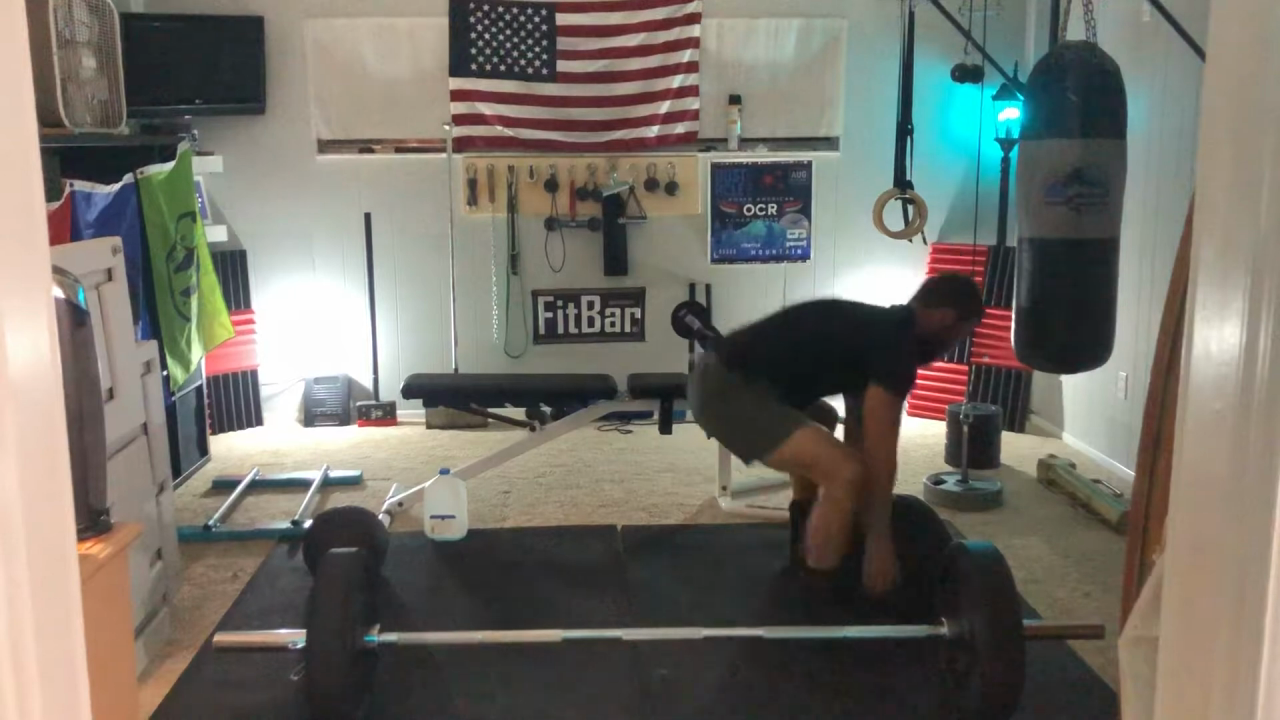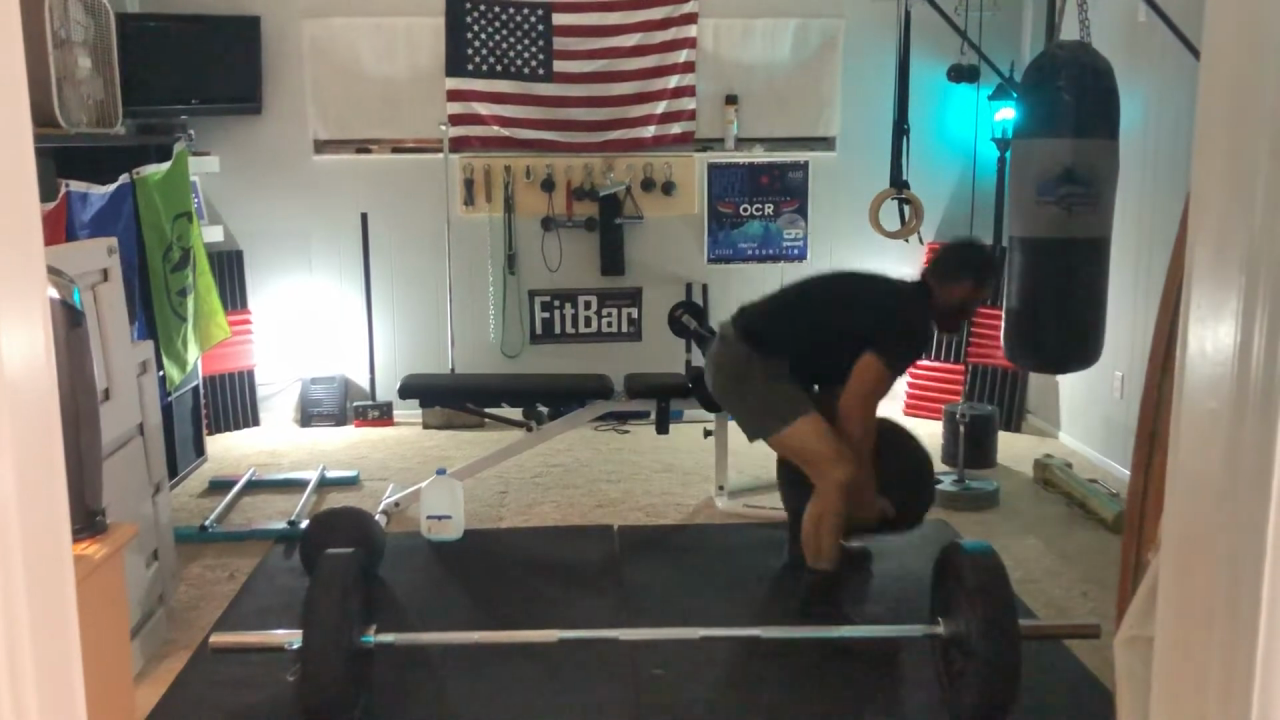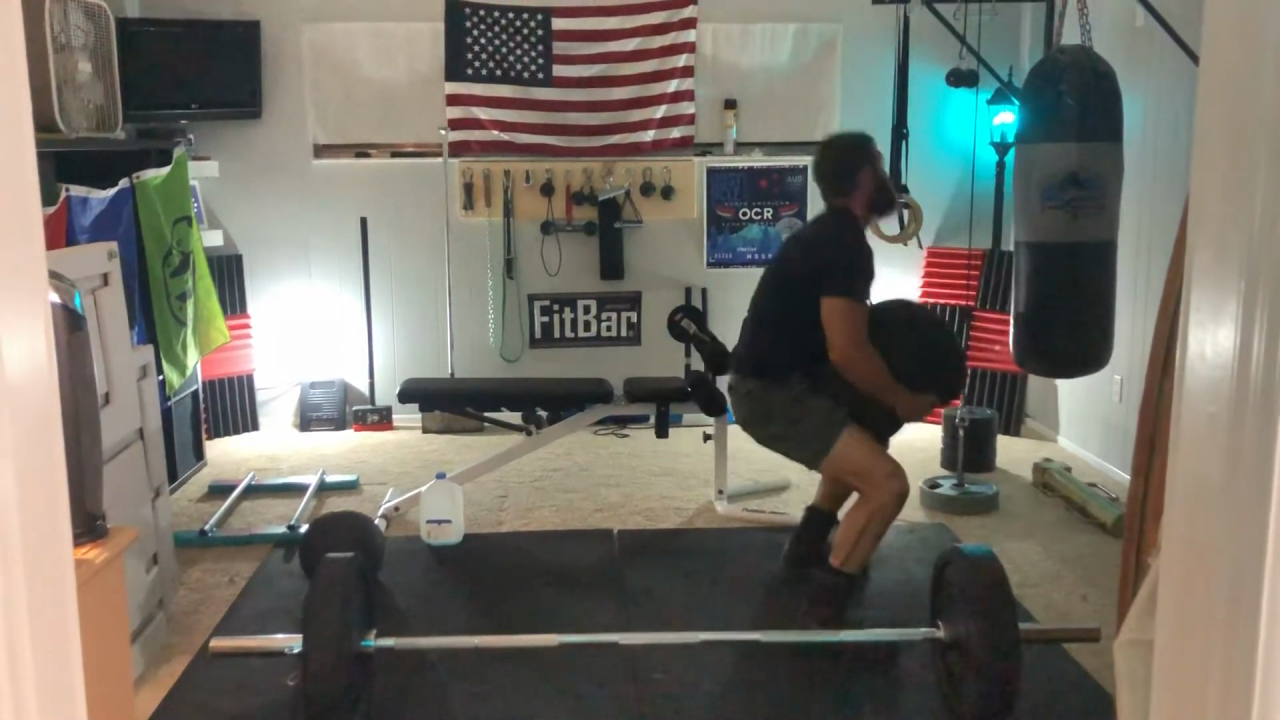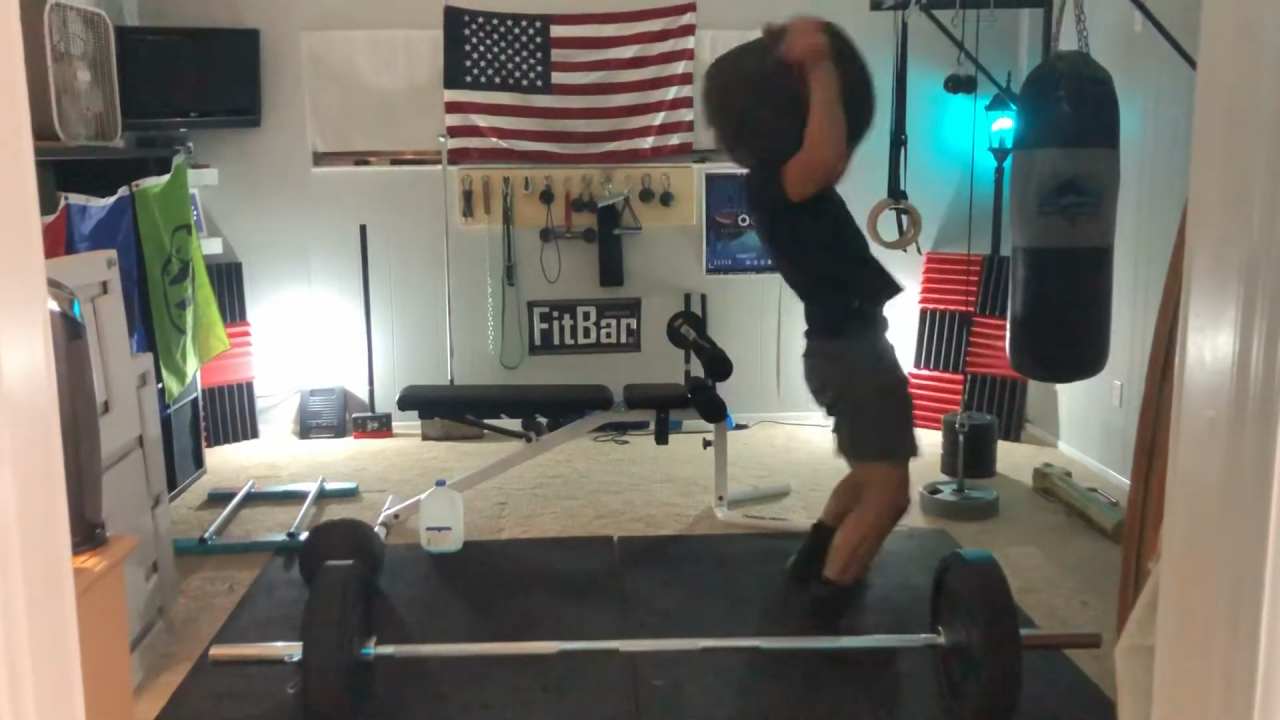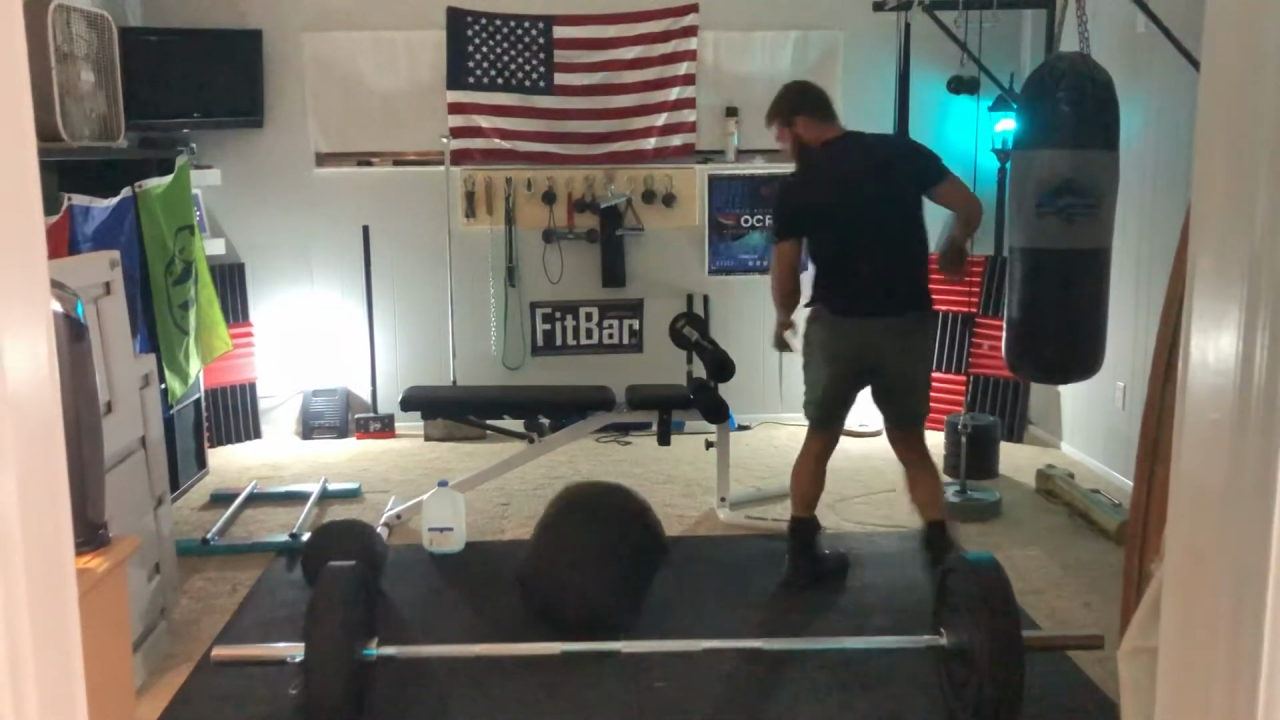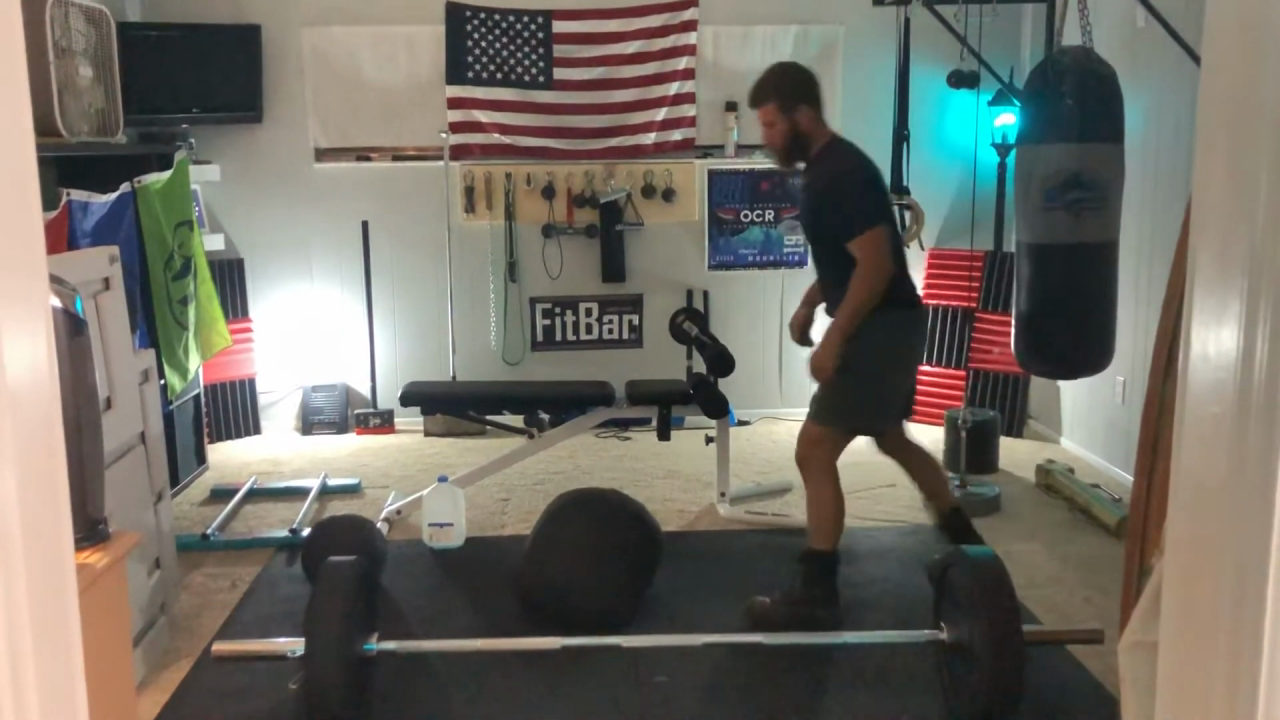
dt=0.7s
person 1, frame 1
left shoulder: (878, 330)
right shoulder: (896, 346)
left elbow: (858, 436)
right elbow: (879, 452)
left wrist: (862, 516)
right wrist: (879, 542)
left hip: (727, 379)
right hip: (728, 391)
left knee: (819, 428)
right knee: (843, 471)
left ankle: (806, 542)
person 1, frame 2
left shoulder: (894, 299)
right shoulder: (909, 323)
left elbow: (846, 395)
right elbow: (854, 409)
right wrist: (866, 497)
left hip: (742, 350)
right hip: (747, 363)
left knee: (807, 452)
right knee: (837, 473)
left ankle: (813, 547)
person 1, frame 3
left shoulder: (828, 234)
right shoulder: (845, 247)
right elbow: (848, 352)
left wrist: (889, 396)
right wrist: (904, 402)
left hip: (773, 382)
right hip: (772, 395)
left knee: (859, 441)
right knee: (886, 483)
left ankle: (808, 547)
right ankle: (825, 605)
person 1, frame 4
left shoulder: (784, 184)
right shoulder: (771, 182)
left elbow: (828, 156)
right elbow: (826, 158)
right wrist: (818, 66)
left hip: (850, 342)
right hip: (848, 347)
left knee: (872, 468)
right knee: (887, 488)
left ankle: (814, 559)
right ankle: (824, 609)
person 1, frame 5
left shoulder: (797, 187)
right shoulder: (900, 154)
left elbow: (784, 276)
right elbow: (969, 208)
left wrist: (783, 320)
right wrist: (956, 245)
left hip: (835, 328)
right hip: (907, 326)
left knee: (819, 441)
right knee: (911, 448)
left ankle: (802, 556)
right ankle: (941, 556)
person 1, frame 6
left shoulder: (840, 175)
right shoulder: (828, 167)
left elbow: (877, 266)
left wrist: (832, 343)
right wrist: (808, 303)
left hip: (880, 327)
right hip: (889, 325)
left knee: (813, 451)
right knee: (888, 438)
left ankle: (816, 594)
right ankle: (964, 542)
